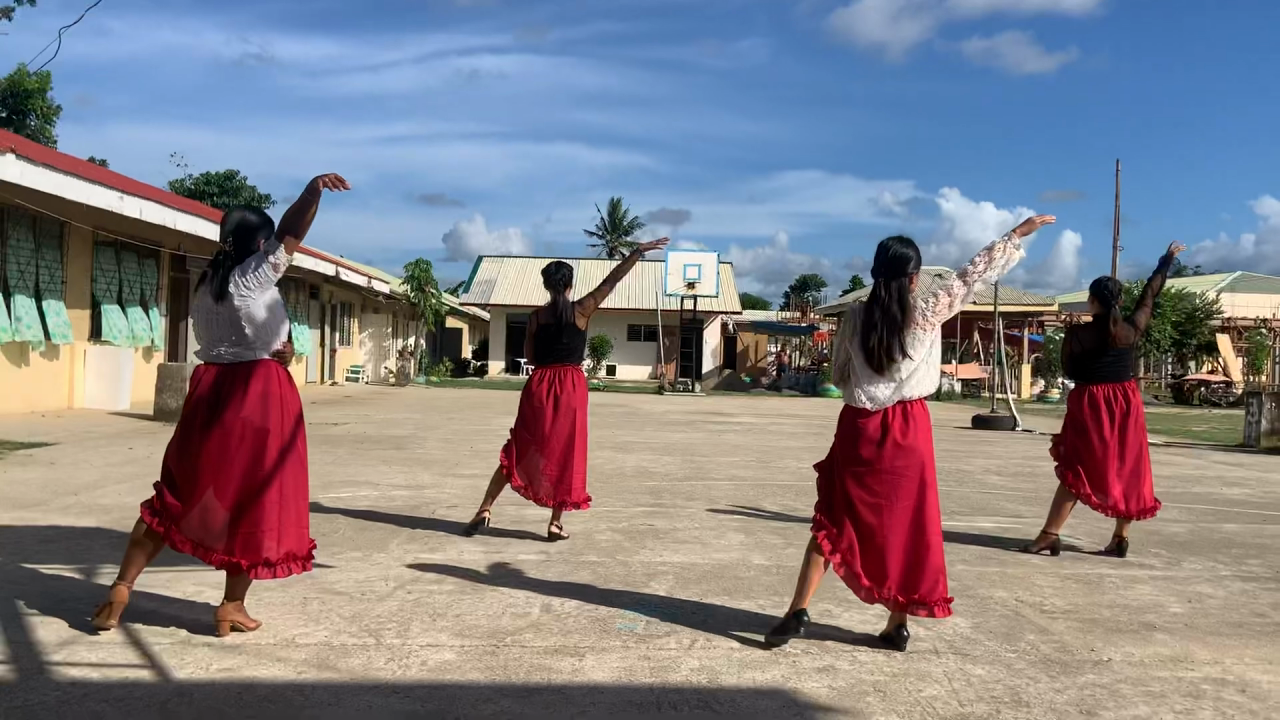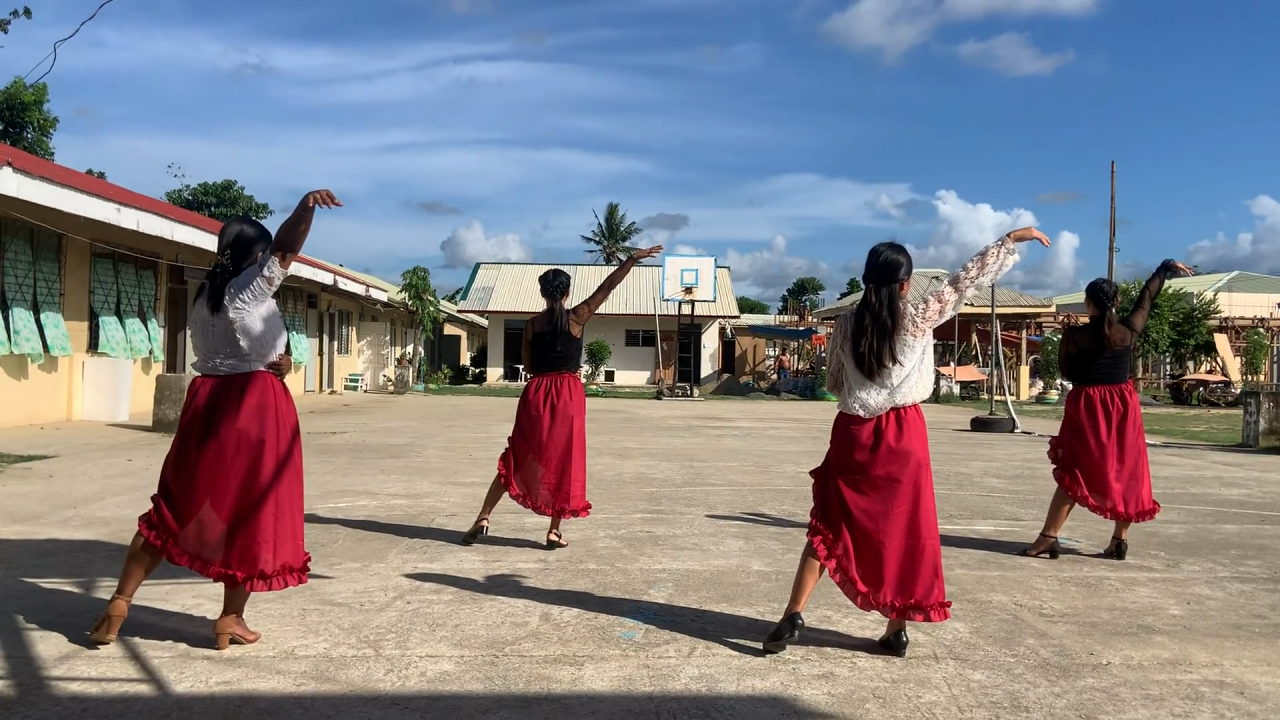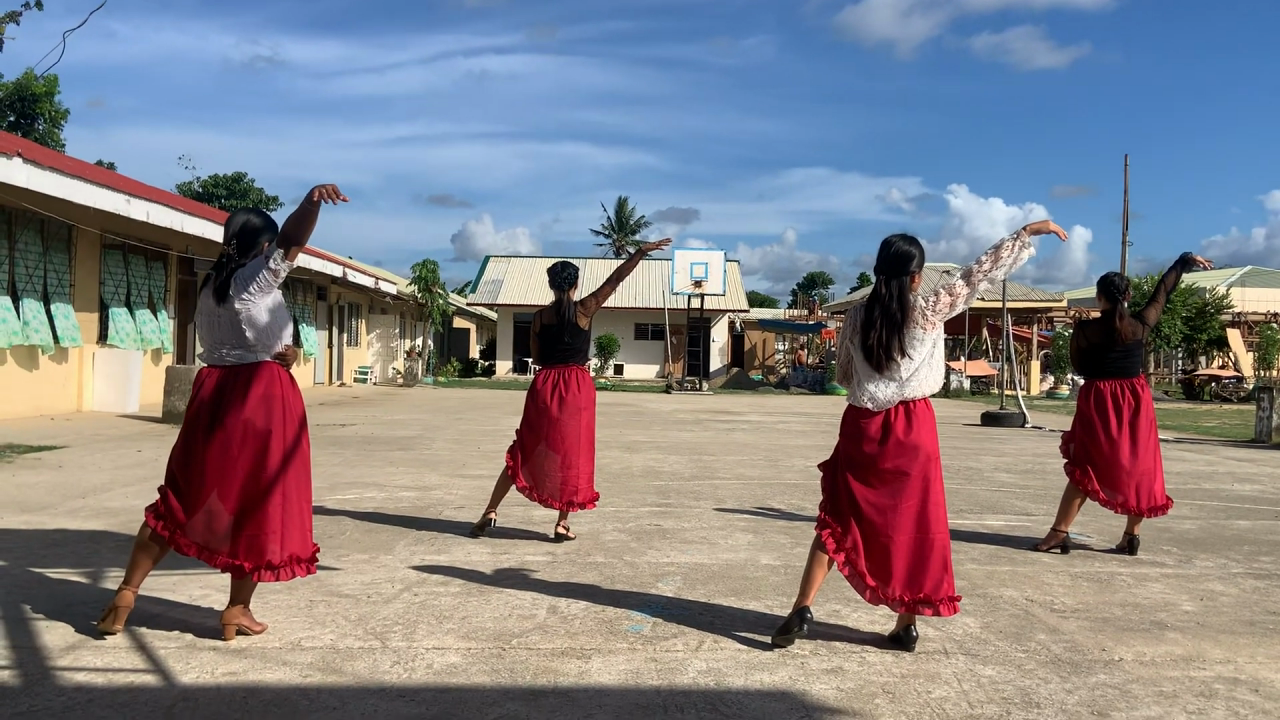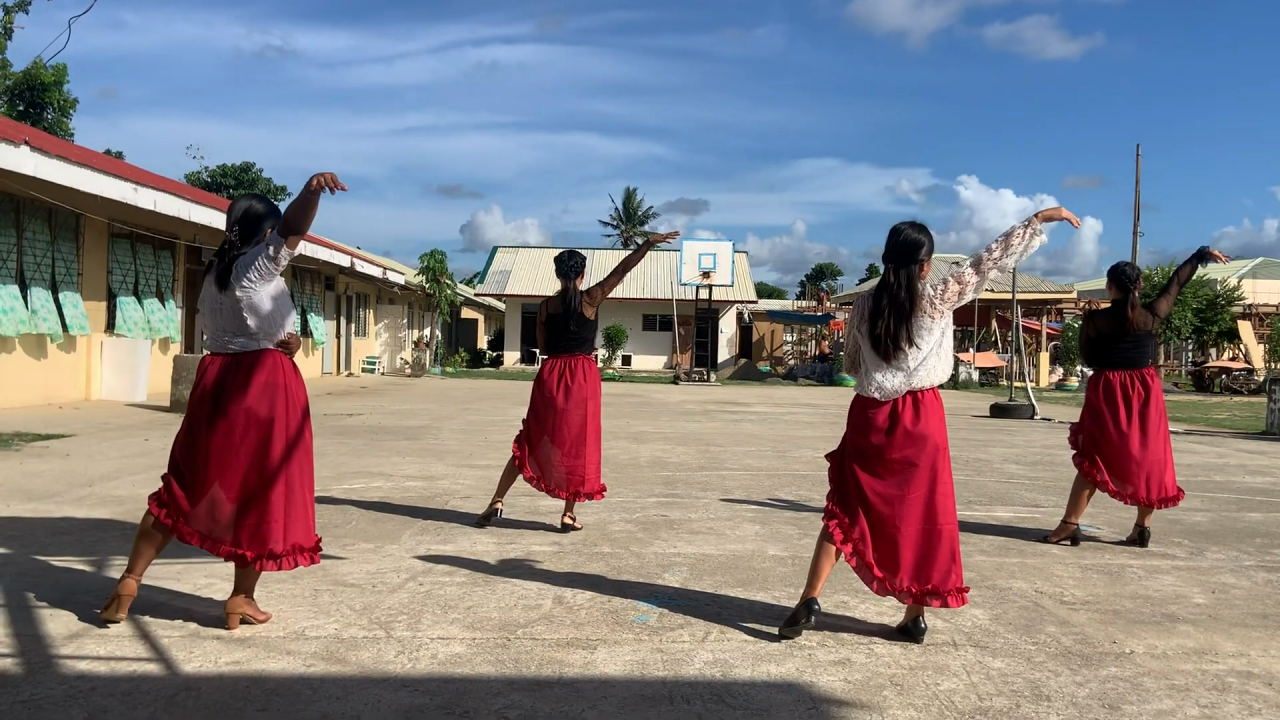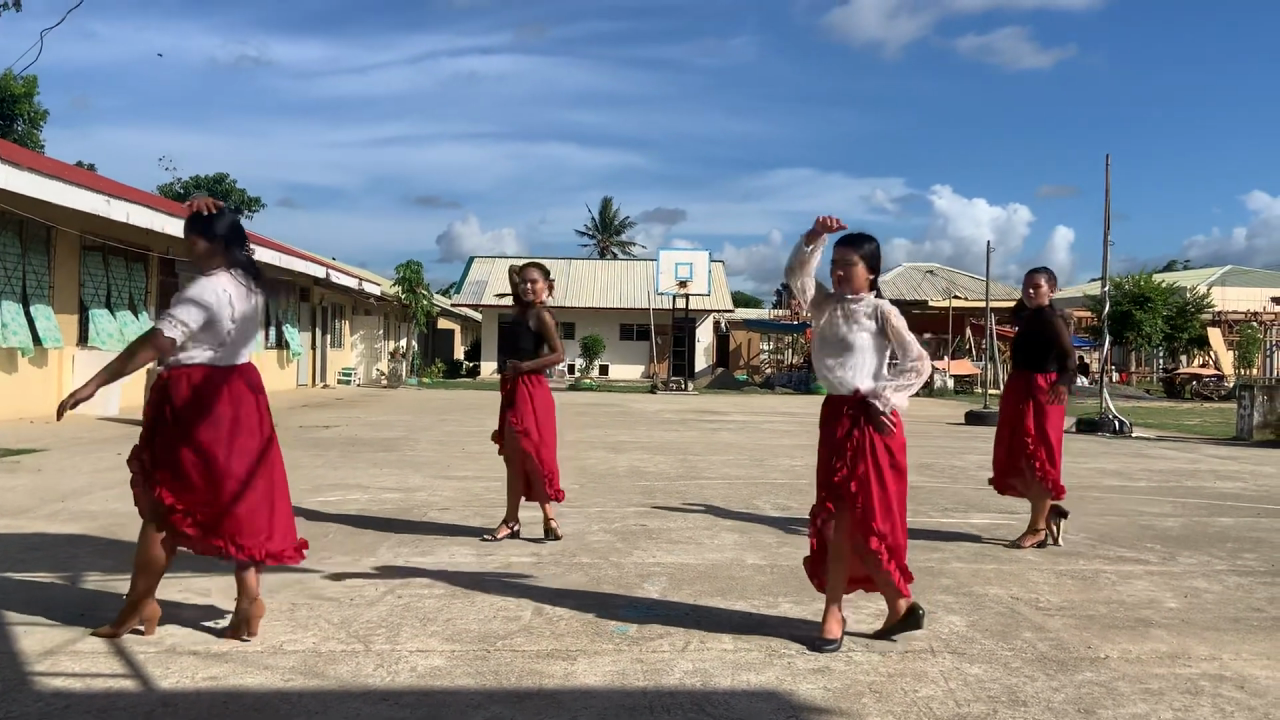
dt=1s
person 1, frame 1
left shoulder: (207, 285)
right shoulder: (253, 277)
right elbow: (290, 236)
left wrist: (277, 351)
right wrist: (313, 190)
left hip: (212, 393)
right hip: (257, 397)
left knee: (178, 494)
right knee: (254, 502)
left ankle: (120, 588)
right ankle: (232, 607)
person 1, frame 2
left shoulder: (206, 296)
right shoulder: (249, 289)
right elbow: (286, 250)
left wrist: (274, 362)
right wrist: (305, 207)
left hip: (209, 404)
right hip: (253, 408)
left knee: (177, 508)
right knee: (251, 514)
left ankle: (120, 601)
right ankle: (231, 619)
person 1, frame 3
left shoulder: (211, 286)
right shoulder: (256, 278)
right elbow: (292, 242)
left wrist: (280, 353)
right wrist: (312, 200)
left hip: (215, 394)
right hip: (261, 398)
left knee: (184, 497)
right knee: (258, 504)
left ankle: (126, 592)
right ankle: (238, 609)
person 1, frame 4
left shoulder: (215, 273)
right shoulder: (258, 265)
right elbow: (293, 230)
left wrist: (282, 339)
right wrist: (312, 190)
left hip: (218, 383)
right hip: (264, 388)
left knee: (184, 487)
right knee: (261, 494)
left ankle: (129, 582)
right ankle: (241, 599)
person 1, frame 5
left shoulder: (204, 291)
right shoulder: (242, 277)
left elbow: (156, 345)
right elbow: (215, 238)
left wrist: (92, 384)
right wrist: (208, 211)
left hip: (194, 400)
right hip: (236, 396)
left knee: (162, 505)
right knee: (233, 503)
left ankle: (140, 605)
right ankle: (248, 599)
person 2, frame 1
left shoulder: (854, 317)
right shoulder: (926, 312)
left elbow: (839, 377)
right elbow: (975, 272)
right wrist: (1019, 233)
left hip: (860, 426)
right hip: (907, 427)
left knee: (834, 520)
right knee: (906, 524)
left ankle: (797, 612)
right ankle: (897, 624)
person 2, frame 2
left shoulder: (847, 323)
right shoulder: (917, 317)
left elbow: (833, 383)
right elbow: (967, 278)
right wrist: (1013, 238)
left hip: (853, 432)
right hip: (902, 433)
left knee: (829, 526)
right knee: (903, 530)
left ankle: (792, 617)
right ankle: (895, 630)
person 2, frame 3
left shoulder: (857, 316)
right shoulder: (927, 311)
left elbow: (843, 375)
right elbow: (980, 273)
right wrist: (1028, 231)
left hip: (862, 426)
right hip: (911, 427)
left knee: (838, 520)
right knee: (912, 524)
left ankle: (801, 610)
right ankle: (905, 624)
person 2, frame 4
left shoulder: (864, 305)
right shoulder: (937, 298)
left elbow: (850, 364)
right elbow: (992, 259)
right wrist: (1040, 218)
left hip: (870, 415)
right hip: (920, 416)
left knee: (844, 511)
right knee: (921, 515)
left ankle: (809, 601)
right ankle: (914, 615)
person 2, frame 5
left shoulder: (880, 312)
right shoulder: (823, 305)
left elbow: (919, 364)
right elbow: (796, 276)
left wrist: (883, 400)
right wrist: (814, 238)
left hip: (865, 417)
right hip: (834, 414)
left knee: (838, 516)
right knee: (861, 521)
left ankle: (833, 613)
right ankle: (900, 604)
person 3, frame 1
left shoulder: (1078, 334)
right shoulder: (1132, 328)
left elbow: (1069, 370)
right elbow: (1150, 295)
right wrist: (1167, 261)
left hip: (1090, 405)
right hip: (1125, 404)
left knee: (1076, 471)
right knee: (1127, 471)
left ankle: (1051, 534)
right ankle: (1120, 537)
person 3, frame 2
left shoulder: (1074, 336)
right shoulder: (1129, 330)
left elbow: (1067, 372)
right elbow: (1146, 297)
right wrist: (1167, 267)
left hip: (1086, 407)
right hip: (1123, 406)
left knee: (1074, 473)
right knee: (1125, 472)
left ankle: (1049, 537)
right ankle: (1119, 540)
person 3, frame 3
left shoulder: (1085, 330)
right shoulder: (1141, 324)
left elbow: (1079, 367)
right elbow: (1162, 292)
right wrist: (1185, 261)
left hip: (1098, 402)
right hip: (1135, 402)
left knee: (1085, 469)
right knee: (1138, 467)
left ankle: (1060, 532)
right ankle: (1132, 535)
person 3, frame 4
left shoulder: (1095, 319)
right shoulder: (1151, 315)
left elbow: (1087, 356)
right elbow: (1174, 285)
right wrist: (1202, 256)
left hip: (1107, 392)
right hip: (1143, 391)
left knee: (1091, 459)
right knee: (1147, 458)
left ankle: (1070, 524)
right ankle: (1142, 527)
person 3, frame 5
left shoulder: (1052, 321)
right shoulder: (1032, 317)
left elbow: (1068, 356)
left wrist: (1063, 381)
right wrist: (1024, 303)
left hip: (1040, 394)
right hip: (1019, 393)
left knee: (1036, 463)
right knee: (1015, 463)
left ankle: (1036, 529)
right ankle: (1050, 510)
person 4, frame 1
left shoulder: (536, 316)
right shoulder: (582, 310)
left elbow: (530, 356)
right elbow: (612, 280)
right wrist: (639, 251)
left hip: (539, 385)
right hip: (571, 387)
left knee: (520, 451)
right knee: (565, 454)
left ankle: (485, 510)
right ankle: (555, 523)
person 4, frame 2
left shoulder: (532, 324)
right shoulder: (576, 318)
left elbow: (528, 365)
right elbow: (607, 287)
right wrist: (633, 259)
left hip: (536, 393)
right hip: (568, 394)
left knee: (518, 459)
right knee: (564, 462)
left ankle: (483, 518)
right ankle: (554, 532)
person 4, frame 3
left shoulder: (540, 317)
right shoulder: (584, 310)
left elbow: (536, 358)
right elbow: (615, 279)
right wrist: (641, 252)
left hip: (545, 385)
right hip: (576, 387)
left knee: (525, 451)
right knee: (572, 454)
left ankle: (490, 512)
right ankle: (562, 524)
person 4, frame 4
left shoulder: (546, 306)
right shoulder: (590, 299)
left elbow: (542, 347)
right elbow: (622, 270)
right wrist: (648, 243)
left hip: (551, 375)
right hip: (582, 376)
left knee: (531, 442)
right knee: (578, 444)
left ankle: (497, 502)
right ankle: (568, 514)
person 4, frame 5
left shoulder: (541, 316)
right shoulder: (522, 307)
left elbow: (558, 354)
right elbow: (513, 272)
left wrist: (525, 366)
left hip: (526, 387)
right hip: (516, 387)
left knee: (517, 455)
right knee: (519, 455)
left ankle: (511, 521)
right ankle: (549, 520)
